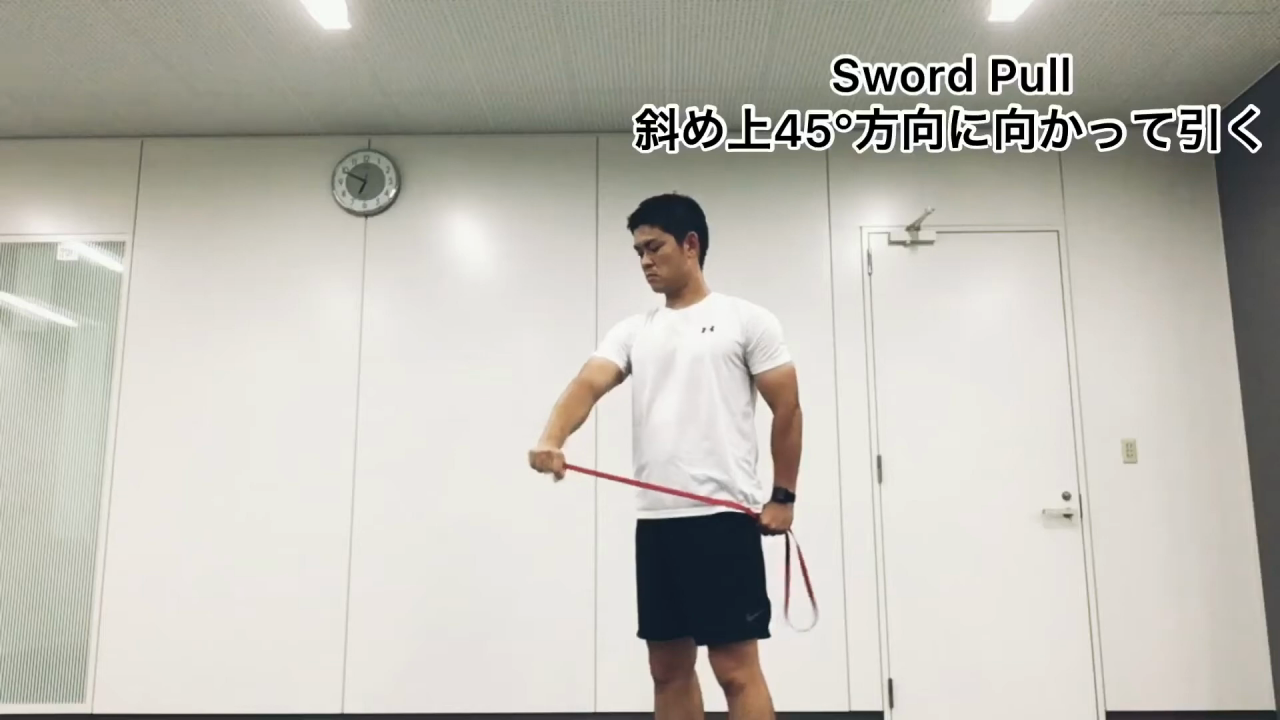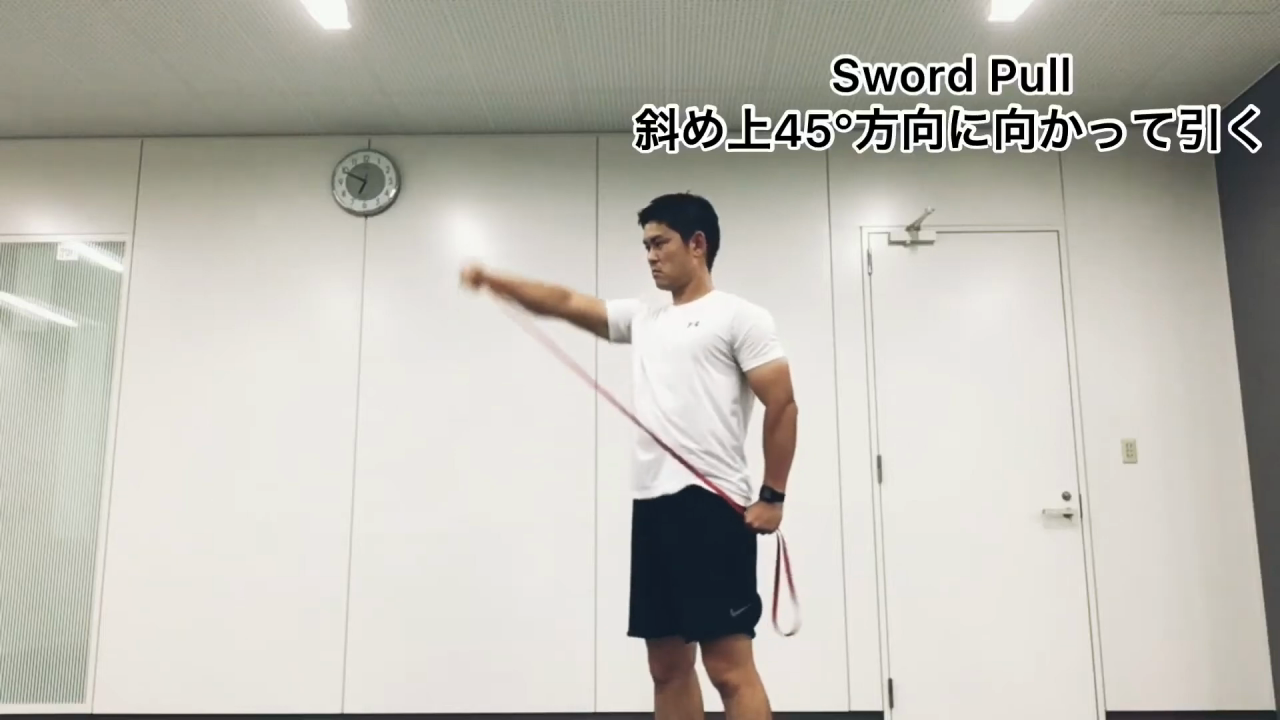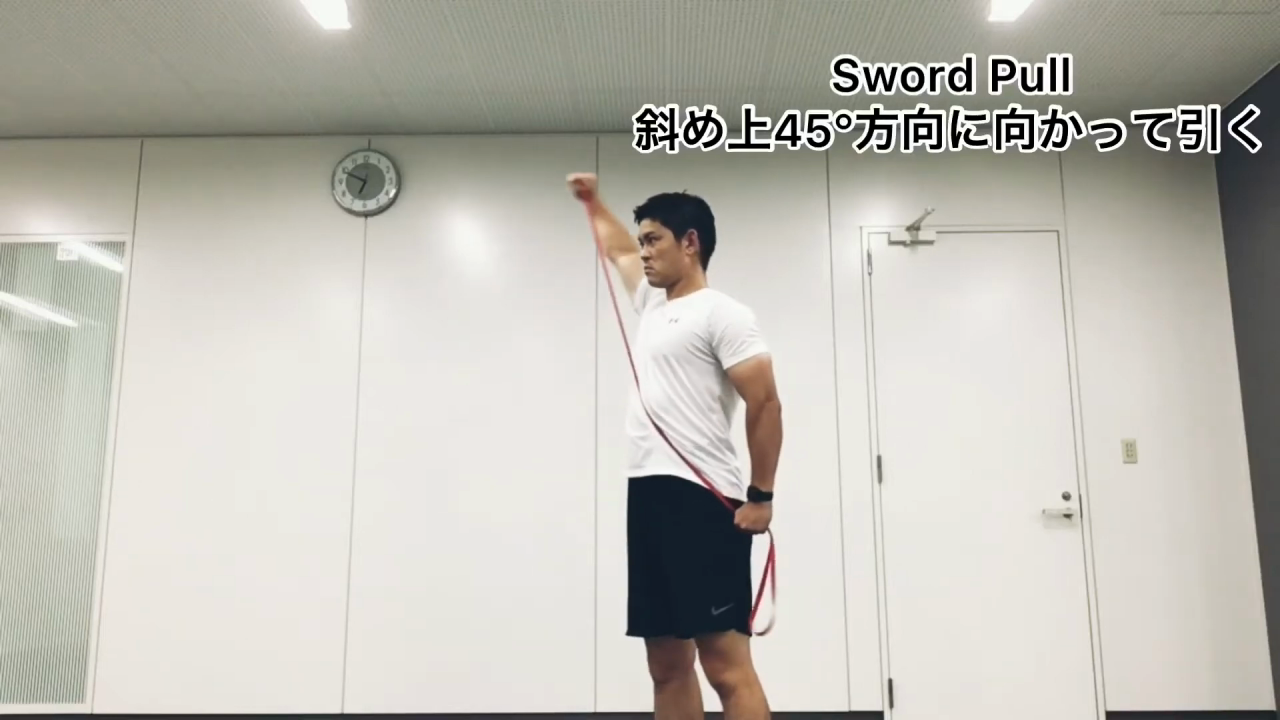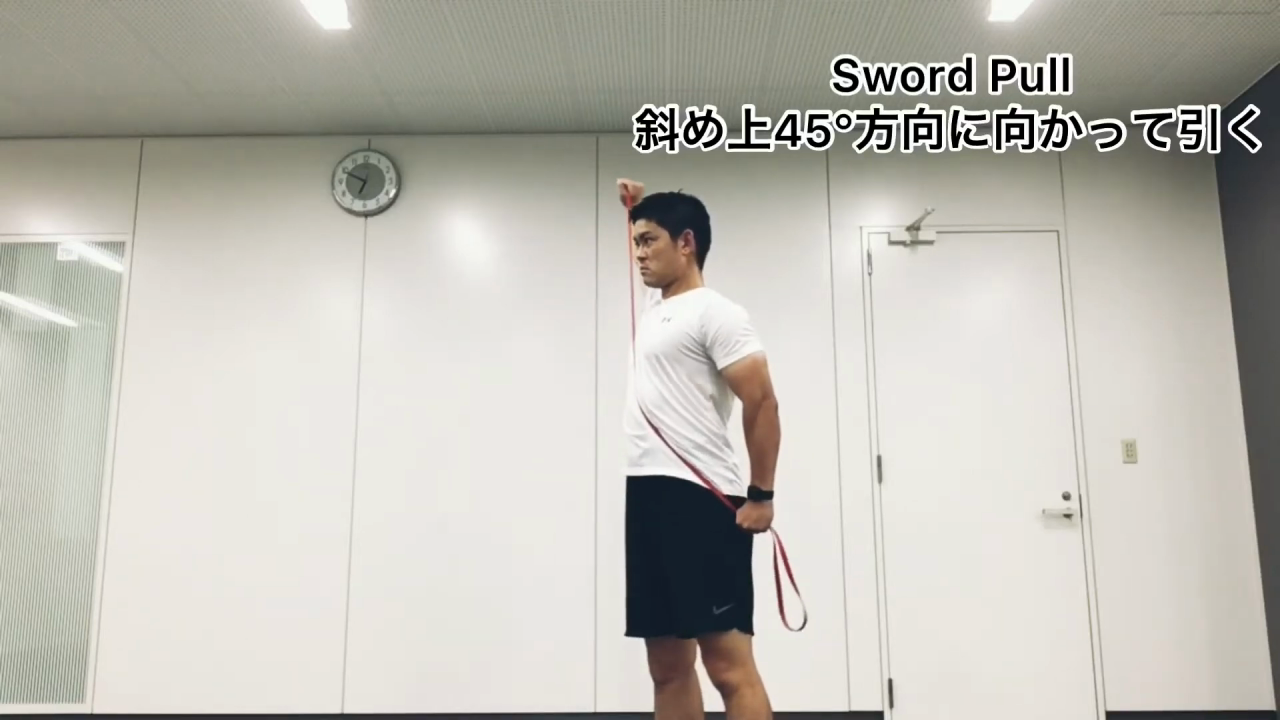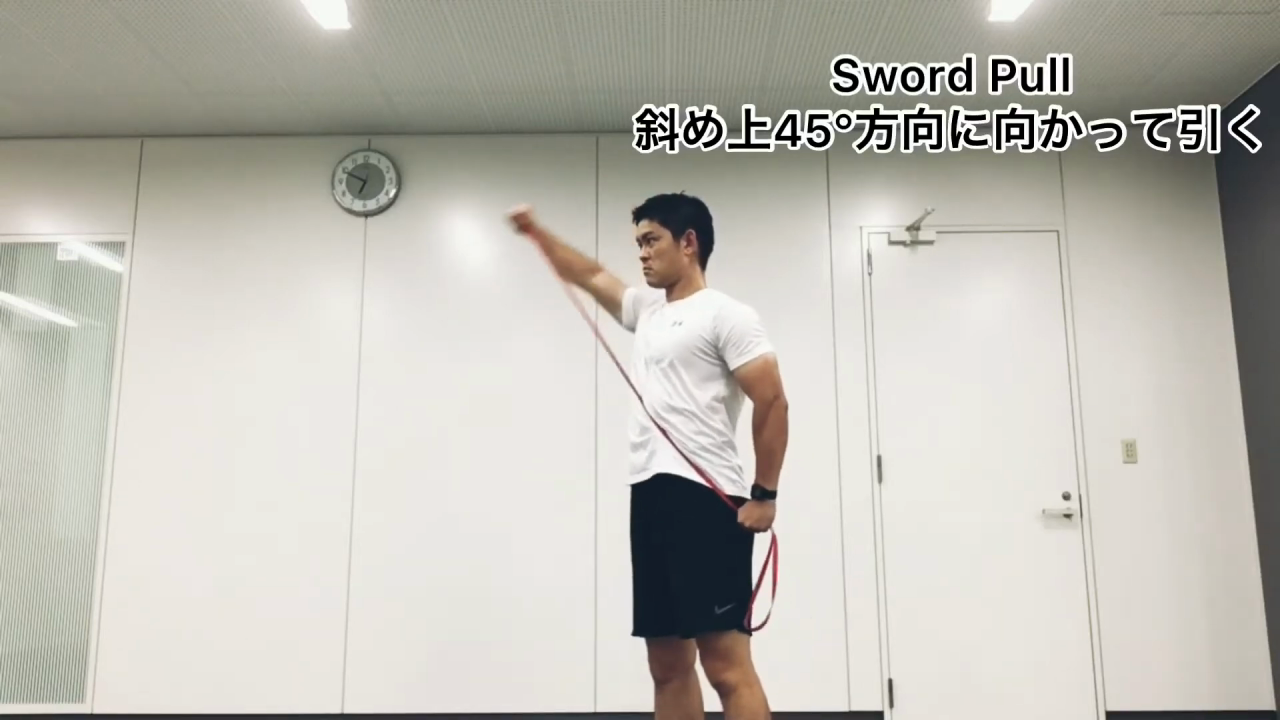
dt=0.4s
person 1, frame 1
left shoulder: (747, 320)
right shoulder: (633, 331)
left elbow: (788, 410)
right elbow: (587, 385)
left wrist: (782, 497)
right wrist: (552, 439)
left hip: (724, 519)
right hip: (656, 520)
left knee: (736, 668)
right knee: (669, 668)
person 1, frame 2
left shoulder: (739, 317)
right shoulder: (642, 319)
left elbow: (783, 406)
right elbow: (564, 303)
left wrist: (772, 496)
right wrist: (496, 281)
left hip: (712, 506)
right hip: (652, 505)
left knee: (729, 666)
right knee: (668, 666)
person 1, frame 3
left shoulder: (722, 314)
right shoulder: (653, 304)
left elbow: (765, 404)
right elbow: (617, 251)
left wrist: (760, 497)
right wrist: (592, 201)
left hip: (700, 501)
right hip: (647, 496)
left knee: (726, 664)
right knee: (668, 665)
person 1, frame 4
left shoulder: (714, 313)
right shoulder: (657, 304)
left elbow: (762, 404)
right elbow: (650, 255)
left wrist: (761, 495)
right wrist: (632, 207)
left hip: (700, 501)
right hip: (647, 497)
left knee: (727, 662)
right knee: (668, 665)
person 1, frame 5
left shoulder: (724, 314)
right shoulder: (648, 309)
left elbow: (772, 404)
right elbow: (589, 274)
left wrist: (764, 494)
right wrist: (536, 232)
left hip: (704, 502)
right hip: (652, 498)
left knee: (726, 663)
right knee: (667, 663)
